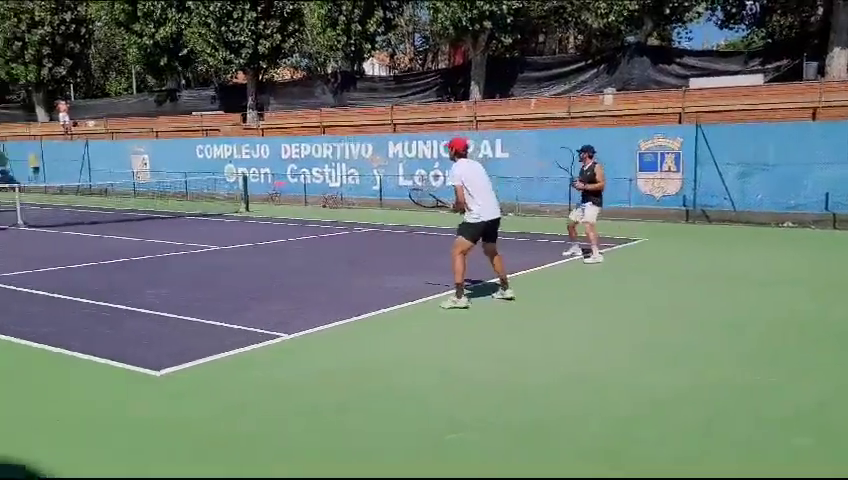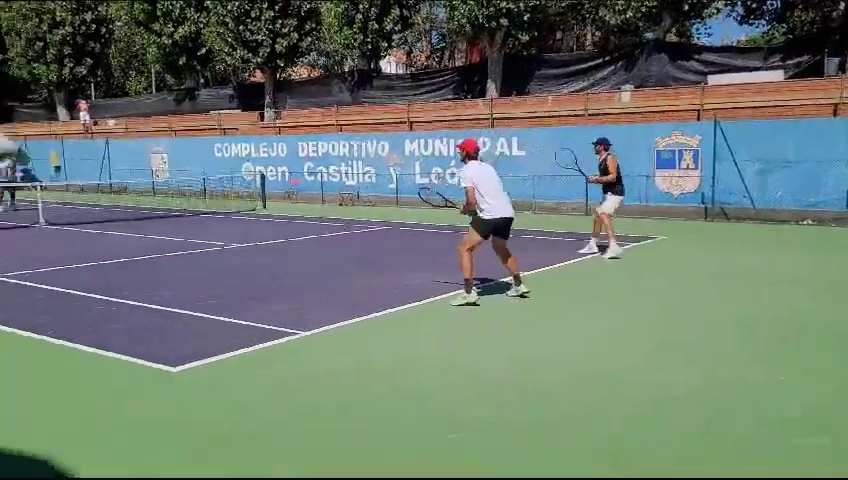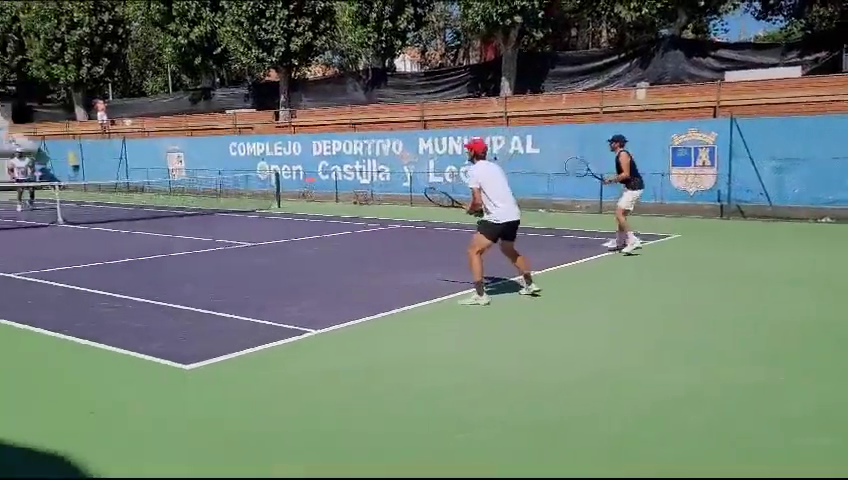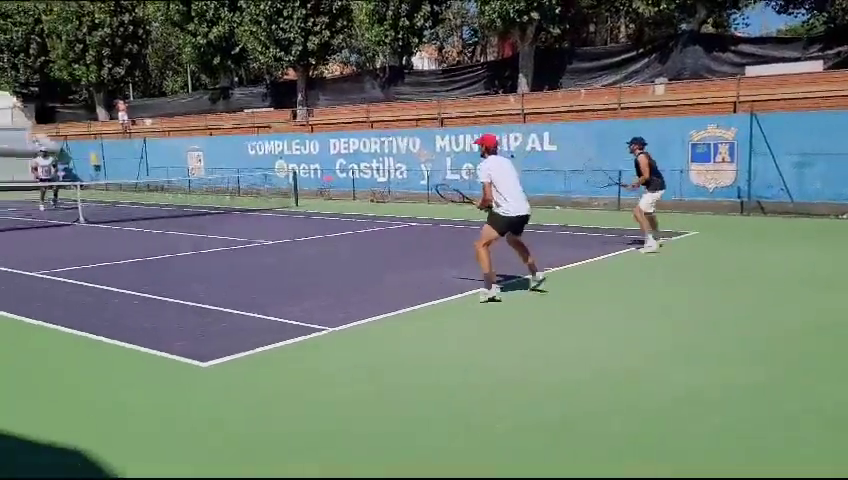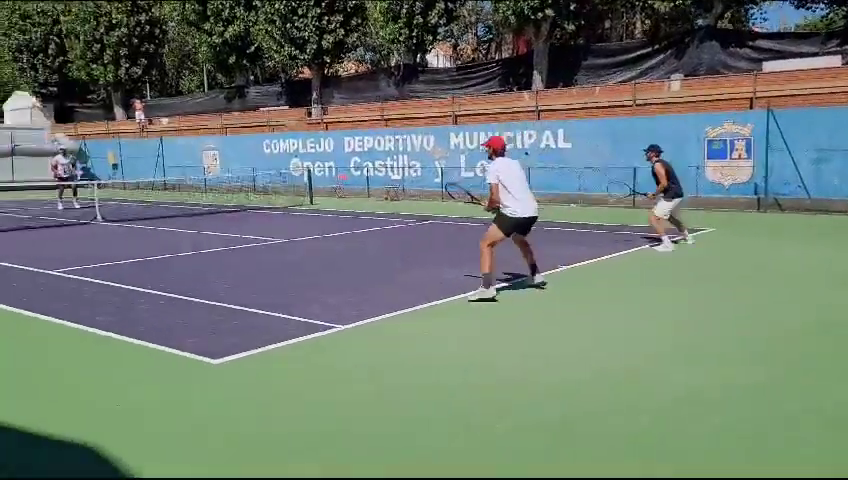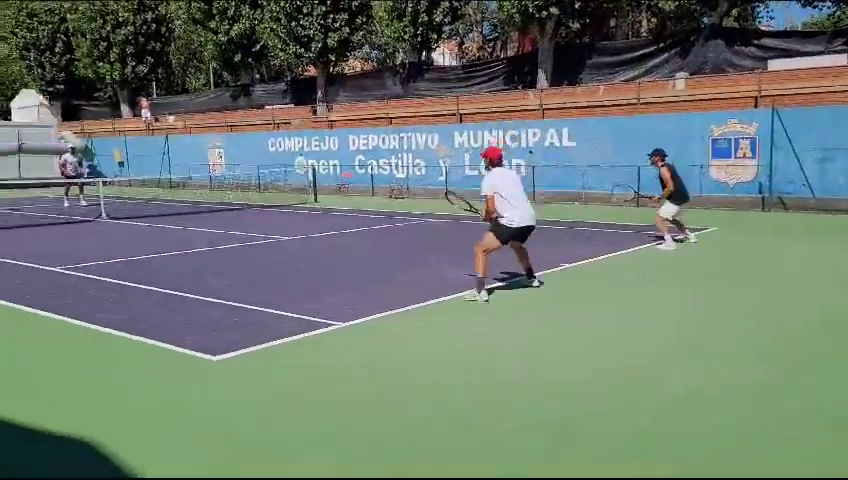
dt=0.1s
person 1, frame 1
left shoulder: (456, 169)
right shoulder: (477, 165)
left elbow: (461, 200)
left wrist: (455, 208)
left hip: (477, 219)
right hip: (494, 215)
left knee: (458, 253)
right knee: (491, 252)
left ankle: (459, 296)
right ankle: (505, 289)
person 1, frame 2
left shoulder: (466, 171)
right shoulder: (488, 167)
left elbow: (472, 201)
left wrist: (465, 209)
right wrist: (473, 208)
left hip: (490, 216)
right hip: (507, 213)
left knee: (464, 249)
right knee: (501, 249)
left ankle: (469, 292)
right ankle: (518, 285)
person 1, frame 3
left shoulder: (473, 171)
right shoulder: (495, 167)
left elbow: (477, 202)
left wrist: (471, 210)
right wrist: (480, 209)
left hip: (496, 219)
right hip: (514, 215)
left knee: (474, 252)
right knee: (509, 250)
left ankle: (480, 294)
right ankle: (530, 284)
person 1, frame 4
left shoulder: (485, 165)
right shoulder: (506, 162)
left elbow: (488, 197)
left wrist: (482, 205)
right wrist: (490, 204)
left hip: (506, 213)
right hip: (523, 210)
left knee: (481, 245)
right knee: (514, 241)
left ankle: (490, 287)
right ankle: (535, 274)
person 1, frame 5
left shoulder: (493, 167)
right shoulder: (515, 164)
left elbow: (495, 198)
left wrist: (489, 206)
right wrist: (497, 205)
left hip: (514, 214)
right hip: (532, 212)
left knee: (486, 245)
right knee: (519, 240)
left ankle: (487, 288)
right ankle: (535, 275)
person 1, frame 6
left shoulder: (489, 178)
right shoulder: (512, 173)
left elbow: (490, 209)
left wrist: (486, 217)
right wrist: (494, 215)
left hip: (511, 223)
right hip: (530, 221)
left knee: (480, 250)
right knee: (516, 245)
left ankle: (480, 291)
right ankle: (531, 278)
